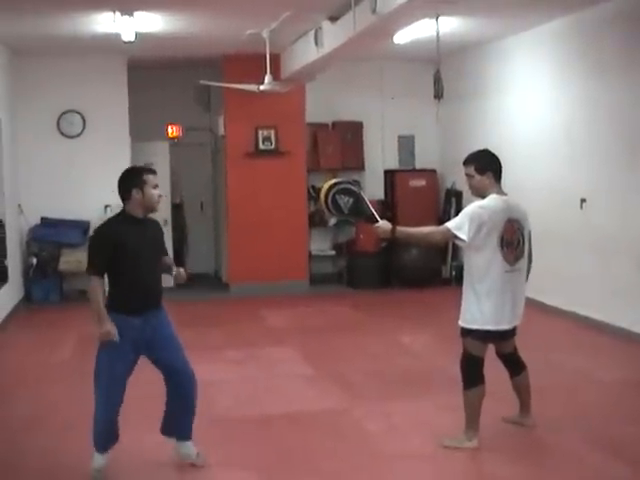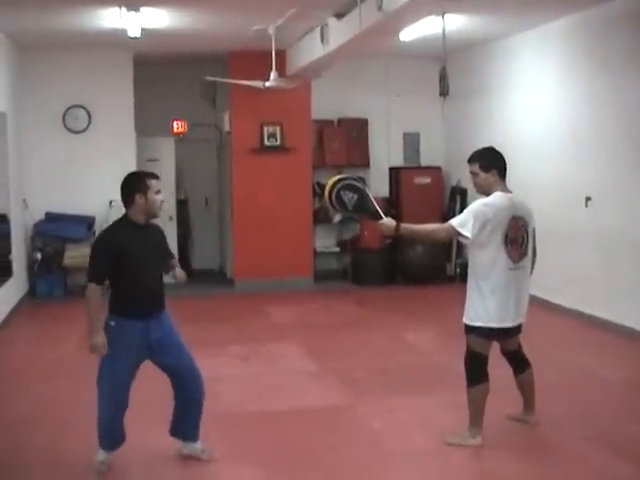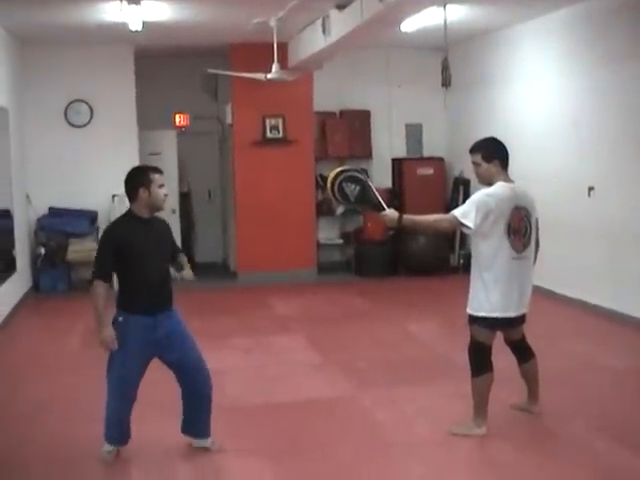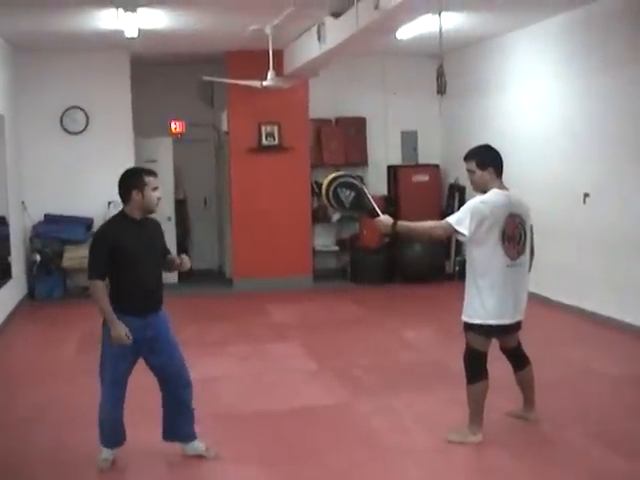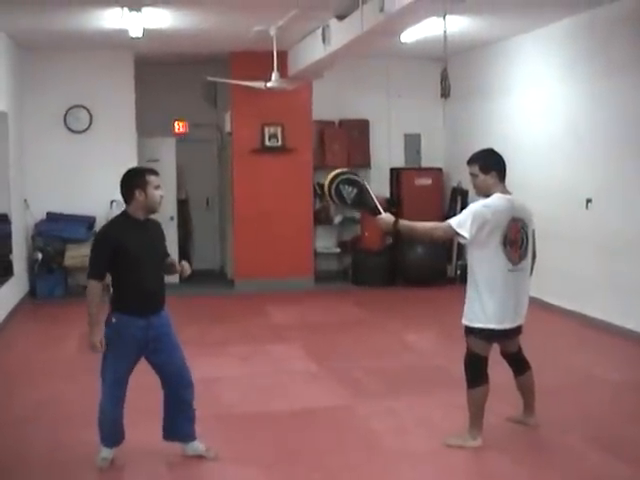
dt=0.4s
person 1, frame 1
left shoulder: (154, 228)
right shoulder: (109, 231)
right elbow: (95, 277)
left wrist: (174, 268)
right wrist: (103, 320)
left hip: (156, 319)
right hip: (122, 323)
left knee: (183, 380)
right knee: (108, 394)
left ankle: (183, 442)
right ankle: (101, 454)
person 1, frame 2
left shoulder: (156, 233)
right shoulder: (111, 238)
right elbow: (95, 285)
left wrist: (176, 270)
right wrist: (96, 330)
left hip: (159, 322)
right hip: (124, 327)
left knee: (191, 381)
right knee: (112, 394)
left ankle: (187, 441)
right ankle: (107, 448)
person 1, frame 3
left shoulder: (162, 226)
right shoulder: (116, 233)
right elbow: (100, 281)
left wrist: (184, 269)
right wrist: (104, 325)
left hip: (167, 318)
right hip: (133, 323)
left knee: (198, 377)
right knee: (121, 390)
left ankle: (199, 435)
right ankle: (114, 441)
person 1, frame 4
left shoulder: (153, 227)
right shoulder: (108, 233)
right elbow: (96, 281)
left wrist: (178, 262)
right wrist: (113, 321)
left hip: (155, 319)
right hip: (124, 323)
left knee: (178, 381)
right knee: (113, 388)
left ankle: (188, 440)
right ankle: (109, 447)
person 1, frame 5
left shoulder: (155, 228)
right shoulder: (111, 234)
right elbow: (95, 282)
left wrist: (177, 266)
right wrist: (95, 327)
left hip: (158, 320)
right hip: (124, 323)
left knee: (180, 381)
right knee: (113, 388)
left ankle: (188, 440)
right ankle: (108, 446)
person 2, frame 1
left shoulder: (481, 211)
right shoulder: (518, 210)
left elbow: (438, 235)
right elbow: (527, 257)
left wrist: (393, 231)
left hip: (483, 305)
right hip: (508, 303)
left knee: (471, 366)
right knee: (510, 356)
left ankle: (470, 436)
right ankle: (525, 414)
person 2, frame 2
left shoulder: (486, 208)
right shoulder: (523, 208)
left elbow: (442, 232)
right elbow: (530, 254)
left wrist: (397, 228)
left hip: (488, 303)
right hip: (513, 301)
left knee: (475, 363)
right knee: (514, 354)
left ankle: (474, 432)
right ankle: (529, 411)
person 2, frame 3
left shoulder: (488, 198)
right shoulder: (526, 197)
left elbow: (445, 223)
right elbow: (534, 243)
left wrist: (400, 220)
left hip: (491, 293)
right hip: (516, 290)
left knee: (479, 353)
right knee: (518, 343)
left ankle: (478, 423)
right ankle: (533, 401)
person 2, frame 4
left shoulder: (482, 205)
right shoulder: (520, 205)
left elbow: (440, 230)
right elbow: (528, 251)
left wrist: (394, 226)
left hip: (486, 301)
right hip: (512, 298)
left knee: (475, 361)
right knee: (514, 351)
left ankle: (474, 430)
right ankle: (530, 408)
person 2, frame 5
left shoulder: (485, 209)
right shoulder: (522, 209)
left elbow: (441, 231)
right elbow: (531, 255)
left wrist: (396, 224)
left hip: (487, 305)
right hip: (512, 303)
left knee: (475, 365)
right knee: (514, 355)
left ankle: (473, 435)
right ankle: (529, 413)
